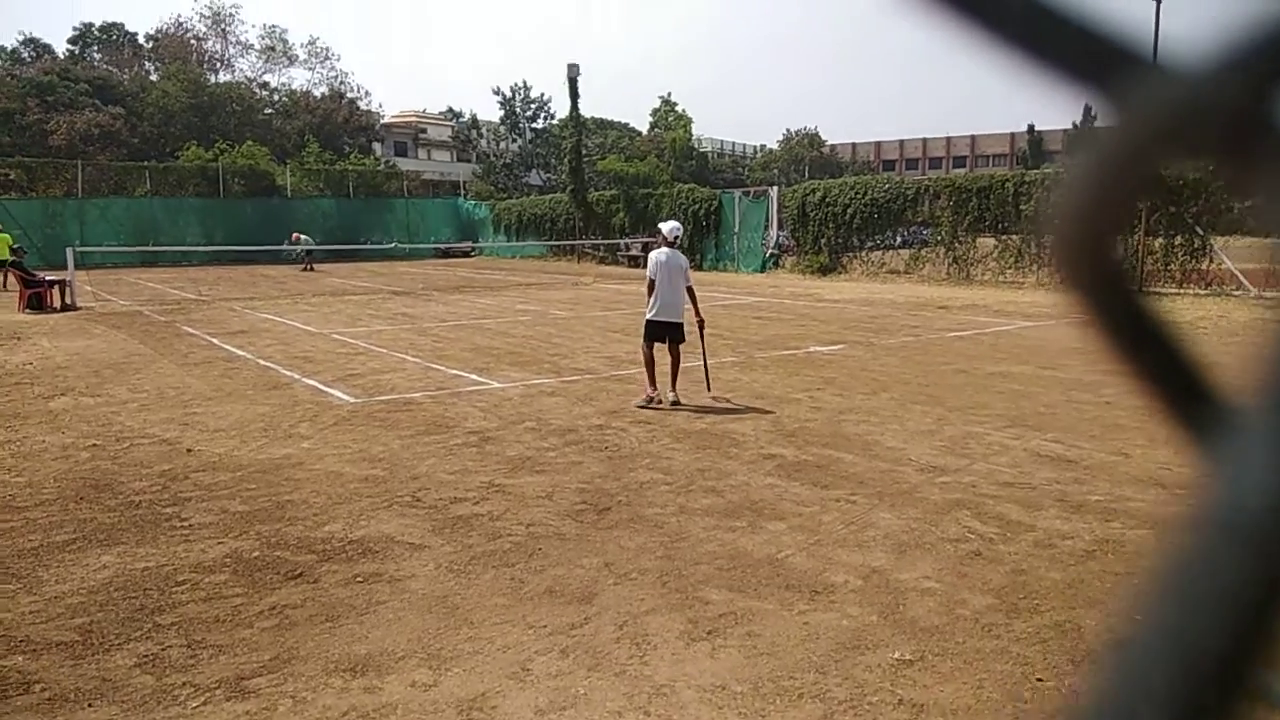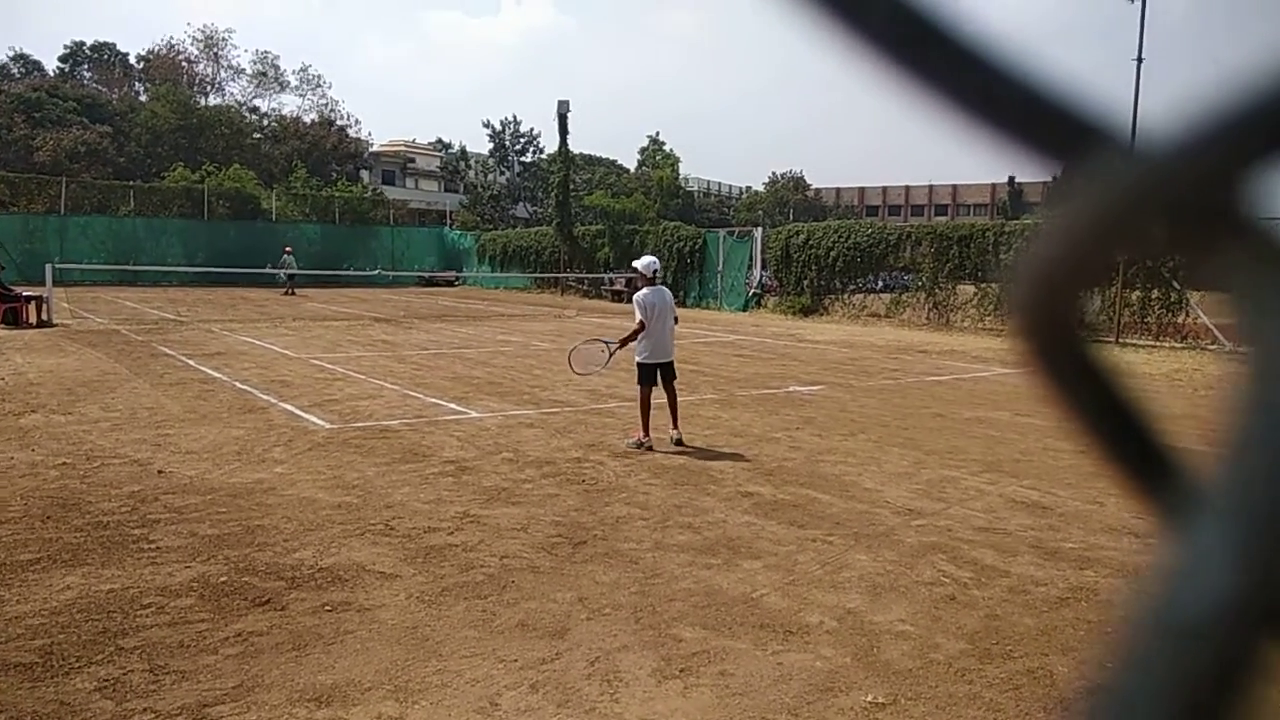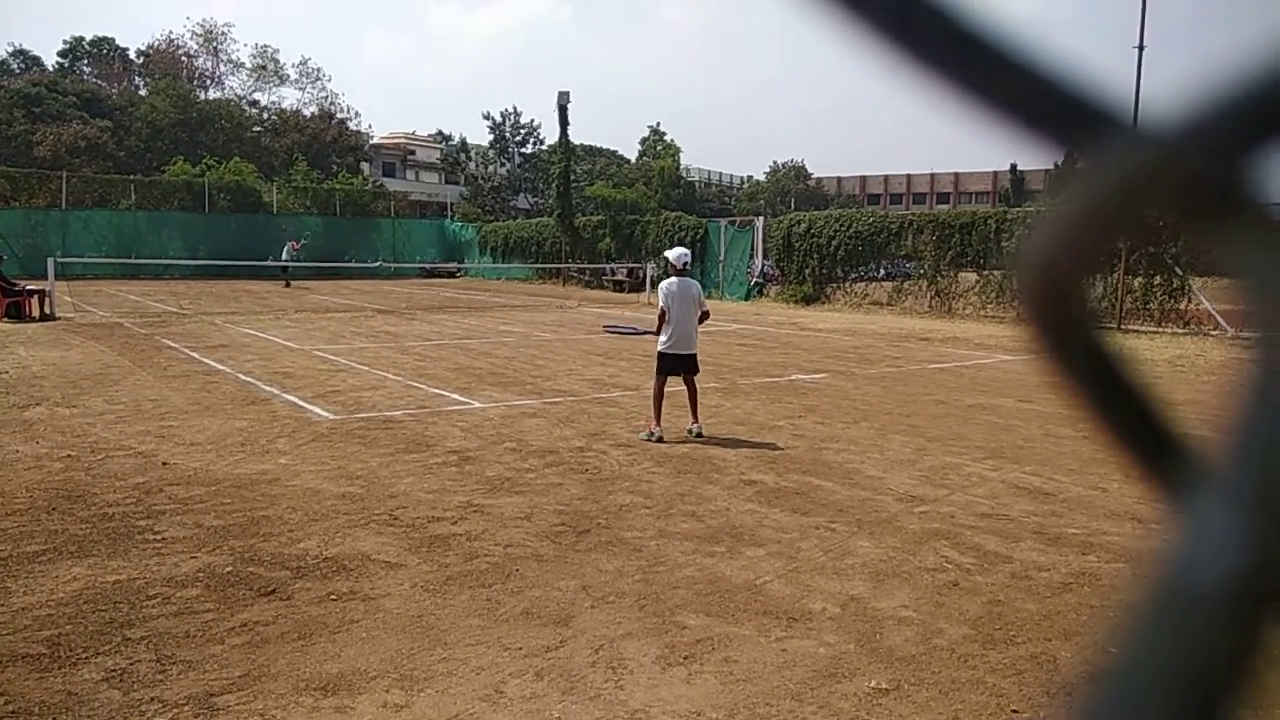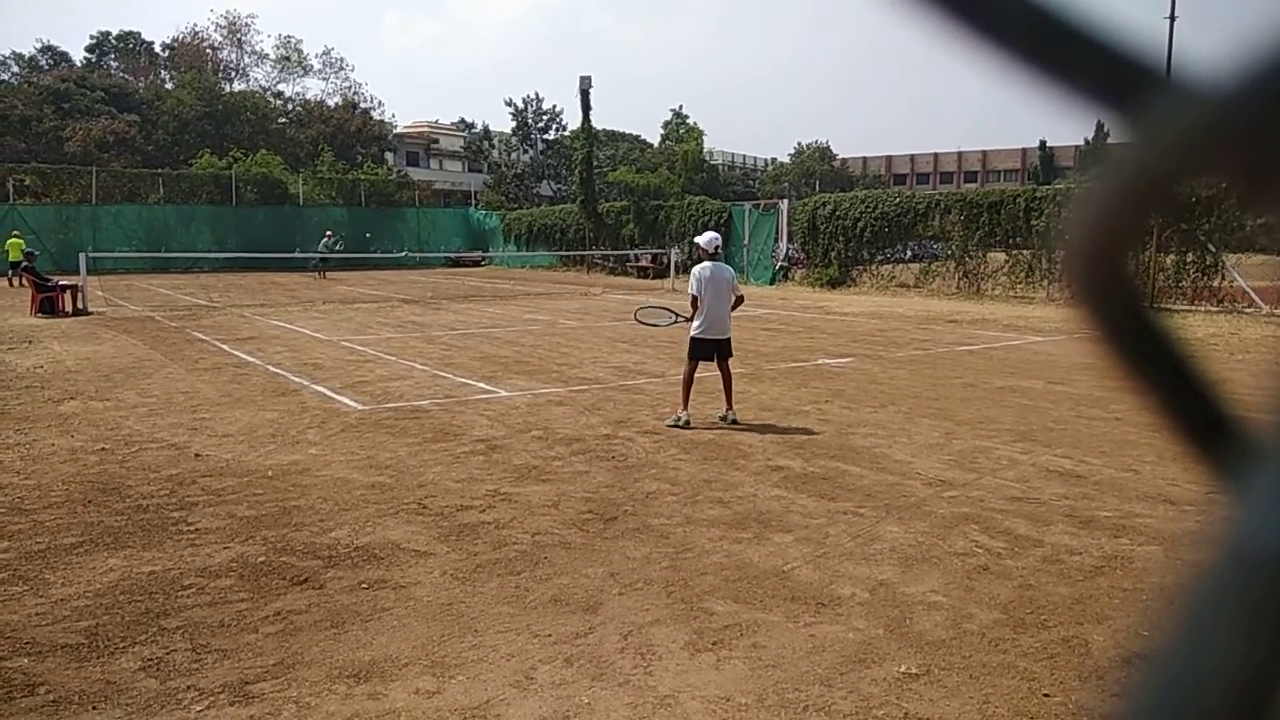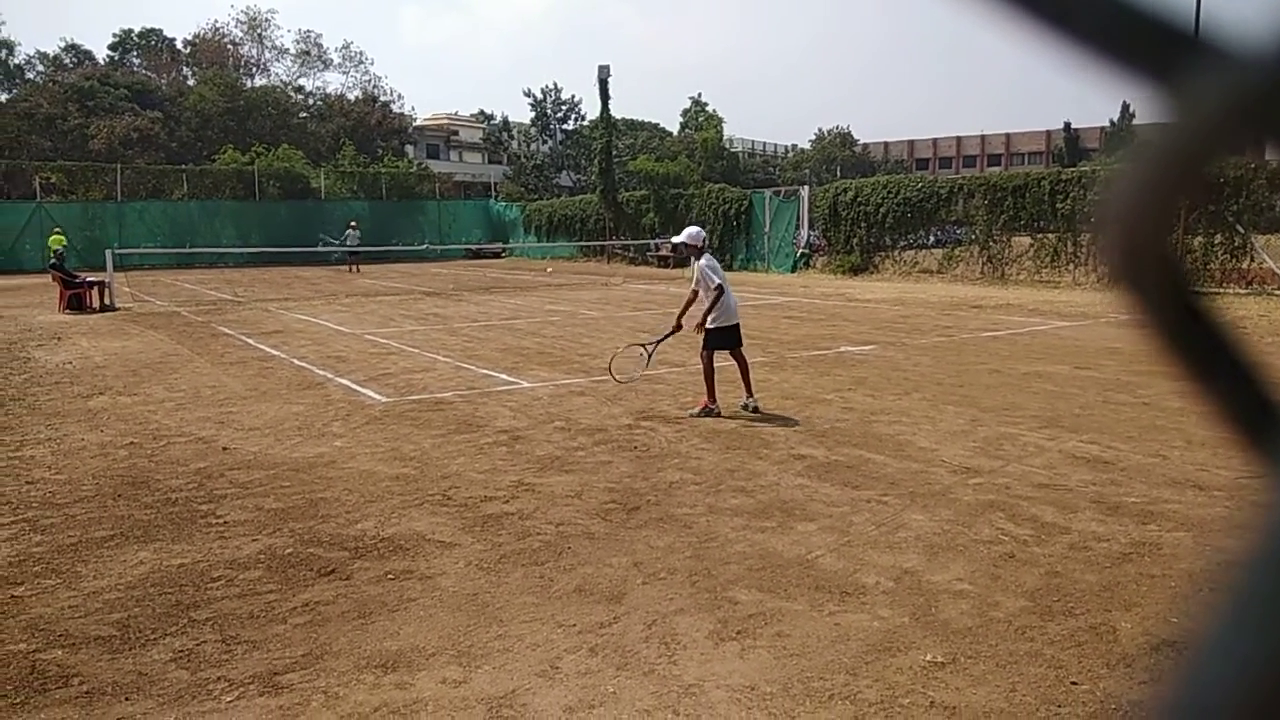
dt=1s
person 1, frame 1
left shoulder: (655, 255)
right shoulder: (683, 259)
left elbow: (651, 283)
right elbow: (689, 289)
left wrist: (649, 302)
right wrist: (697, 314)
left hip: (657, 311)
right hip: (676, 312)
left knee: (647, 347)
right knee: (674, 349)
left ankle: (652, 391)
right ankle: (673, 392)
person 1, frame 2
left shoulder: (640, 297)
right shoulder: (666, 293)
left elbow: (641, 325)
right elbow: (674, 320)
left wrist: (626, 339)
left hip: (647, 351)
right hip: (666, 351)
left knee: (645, 391)
right knee: (669, 388)
left ankle: (645, 436)
right ankle: (675, 430)
person 1, frame 3
left shoulder: (665, 285)
right shoulder: (695, 286)
left elbow: (662, 313)
right elbow: (705, 314)
left wrist: (659, 329)
left hip: (669, 342)
right hip: (689, 342)
left knee: (659, 381)
right knee: (689, 380)
left ankle: (656, 427)
right ankle: (695, 423)
person 1, frame 4
left shoulder: (698, 270)
right shoulder: (728, 271)
left elbow: (694, 300)
right elbow: (740, 298)
left wrist: (695, 314)
left hip: (702, 327)
right hip: (723, 327)
left knee: (691, 366)
right knee: (723, 365)
left ankle: (683, 412)
right ankle: (729, 411)
person 1, frame 5
left shoulder: (703, 264)
right shoulder: (701, 263)
left elbow: (719, 290)
right elbow: (694, 293)
left wrist: (704, 316)
right wrist: (679, 318)
left hip: (719, 317)
right hip: (730, 315)
left knee: (706, 356)
right knee: (737, 353)
left ankle: (711, 404)
right ankle: (750, 398)
